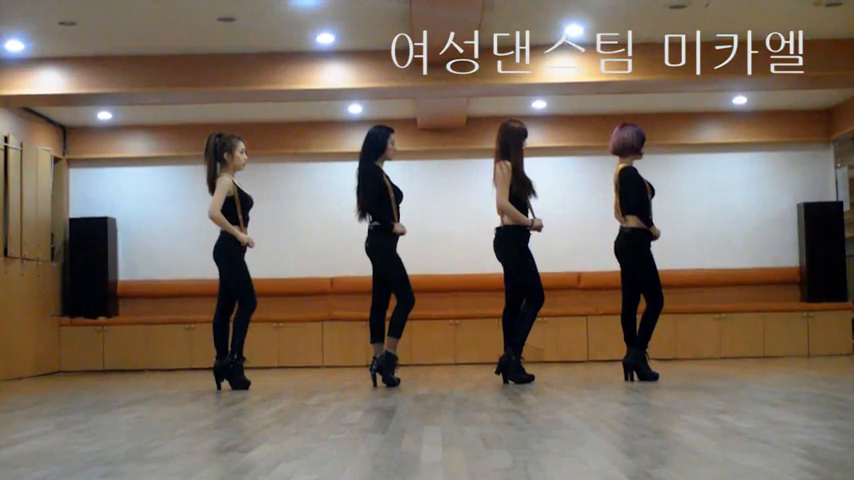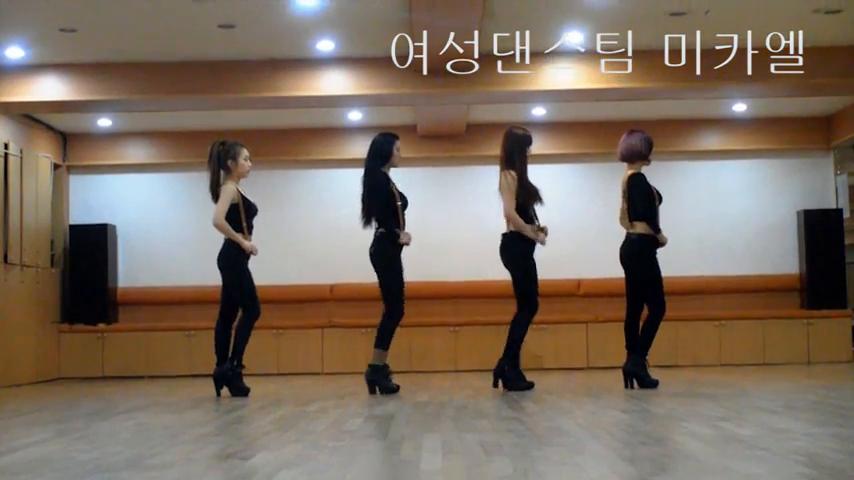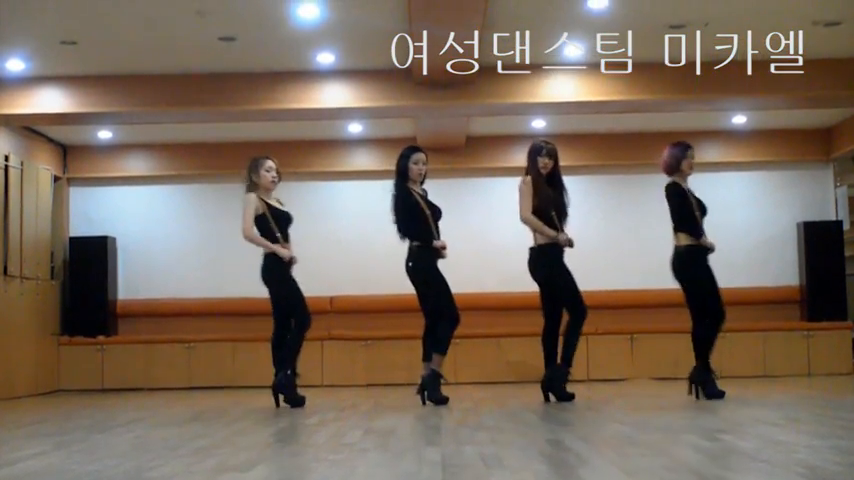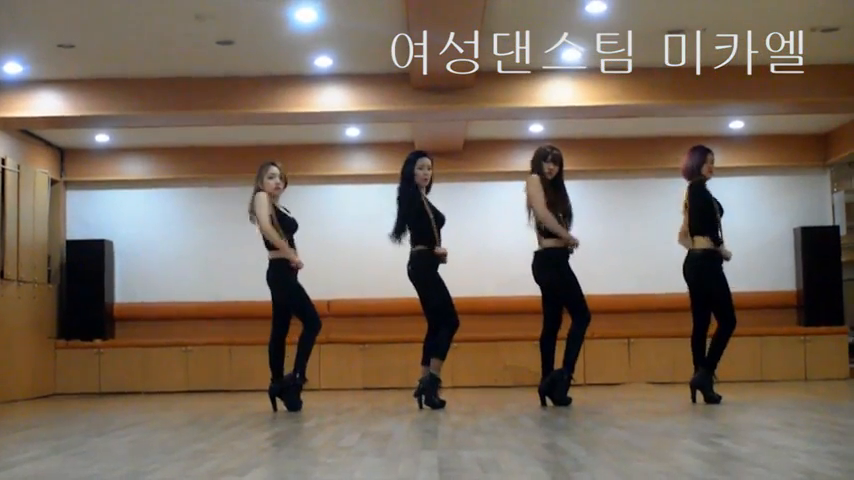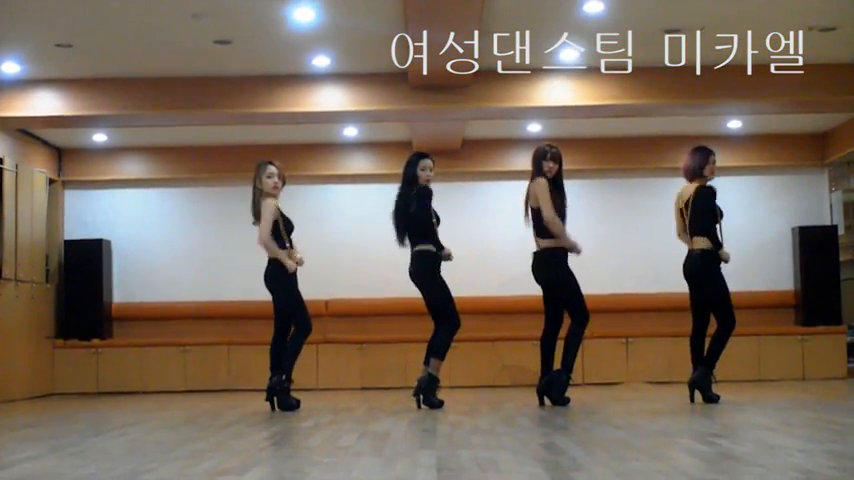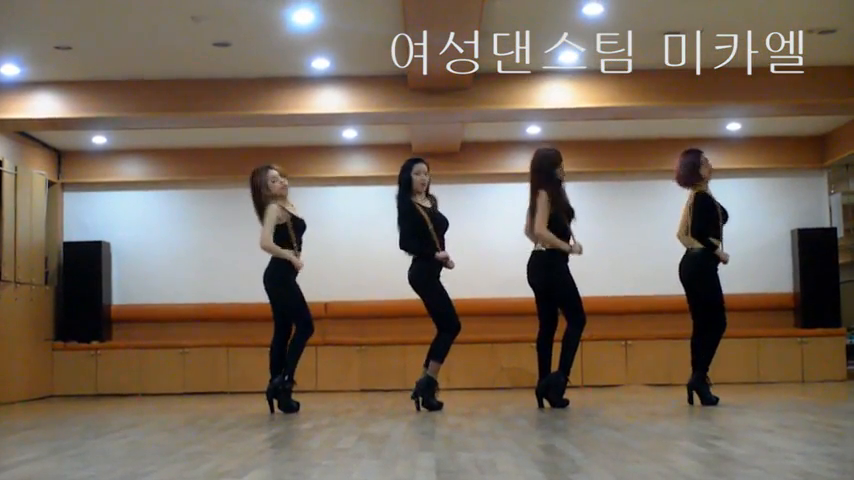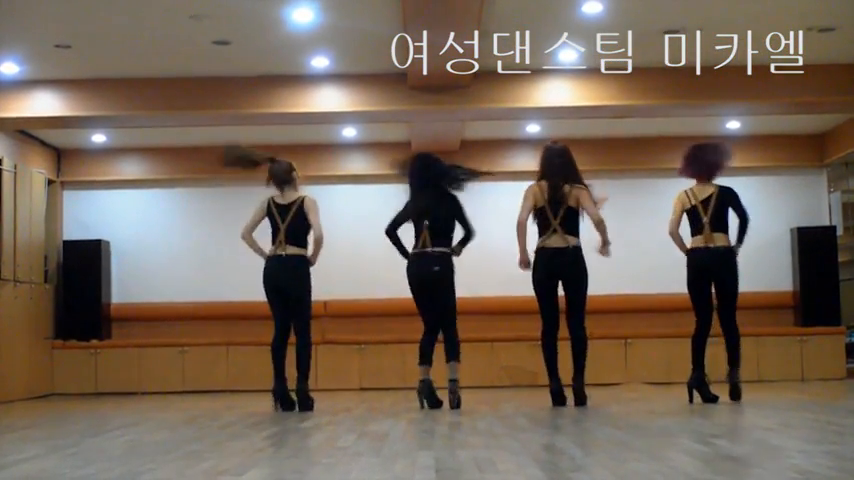
dt=0.7s
person 1, frame 1
left shoulder: (509, 166)
right shoulder: (505, 165)
left elbow: (509, 205)
right elbow: (502, 204)
left wrist: (529, 222)
right wrist: (531, 222)
left hip: (512, 240)
right hip: (511, 240)
left knee: (515, 301)
right knee: (535, 297)
left ankle: (511, 359)
right ankle: (512, 354)
person 1, frame 2
left shoulder: (514, 174)
right shoulder: (511, 174)
right elbow: (510, 212)
left wrist: (535, 227)
right wrist: (535, 235)
left hip: (519, 246)
right hip: (517, 246)
left knee: (527, 306)
right knee: (528, 306)
left ankle: (510, 366)
right ankle: (507, 365)
person 1, frame 3
left shoulder: (551, 187)
right shoulder: (529, 182)
right elbow: (526, 216)
left wrist: (562, 238)
right wrist: (557, 235)
left hip: (550, 257)
right hip: (545, 257)
left knee: (553, 319)
right knee: (578, 312)
left ankle: (552, 379)
right ankle: (561, 370)
person 1, frame 4
left shoulder: (554, 189)
right shoulder: (534, 181)
left elbow: (549, 222)
right elbow: (542, 214)
left wrist: (566, 240)
right wrist: (568, 237)
left hip: (550, 261)
right hip: (551, 260)
left knee: (552, 323)
right knee: (581, 316)
left ankle: (549, 382)
right ankle: (564, 374)
person 1, frame 5
left shoulder: (551, 187)
right shoulder: (539, 183)
left elbow: (553, 222)
right elbow: (549, 218)
left wrist: (566, 241)
right wrist: (570, 243)
left hip: (549, 261)
right hip: (551, 260)
left knee: (553, 322)
right knee: (580, 316)
left ankle: (546, 382)
right ankle: (562, 375)
person 1, frame 6
left shoulder: (542, 193)
right shoulder: (546, 193)
left elbow: (529, 230)
right elbow: (541, 230)
right wrist: (568, 247)
left hip: (538, 264)
right hip: (551, 264)
left knee: (547, 325)
right knee: (576, 319)
left ankle: (545, 384)
right ankle: (559, 378)
person 1, frame 7
left shoulder: (535, 189)
right shoulder: (577, 190)
left elbow: (521, 221)
right elbow: (597, 218)
left wrist: (523, 254)
right wrist: (605, 242)
left hip: (544, 260)
right hip: (572, 258)
left knee: (549, 324)
right knee: (576, 323)
left ankle: (555, 385)
right ankle: (578, 385)
person 2, frame 1
left shoulder: (621, 171)
right shoulder: (629, 171)
right elbow: (637, 206)
left wrist: (645, 228)
right wrist: (653, 229)
left hip: (627, 240)
right hip: (635, 242)
left knee: (631, 301)
right knee: (655, 300)
left ankle: (633, 354)
right ankle: (637, 353)
person 2, frame 2
left shoulder: (629, 178)
right shoulder: (637, 177)
right elbow: (645, 211)
left wrist: (644, 232)
right wrist: (659, 234)
left hip: (631, 247)
right hip: (641, 249)
left knee: (636, 309)
right knee: (656, 307)
left ankle: (633, 361)
right ankle: (636, 362)
person 2, frame 3
left shoulder: (683, 189)
right shoulder: (674, 187)
right elbow: (682, 219)
left wrist: (700, 240)
right wrist: (703, 239)
left hip: (691, 257)
right hip: (690, 258)
left knee: (704, 317)
right knee: (715, 315)
left ankle: (703, 373)
right ankle: (702, 373)
person 2, frame 4
left shoulder: (694, 191)
right shoulder: (698, 187)
left elbow: (684, 234)
right elbow: (707, 223)
right wrist: (722, 248)
left hip: (694, 262)
right hip: (705, 262)
left knee: (701, 323)
right knee: (727, 321)
left ankle: (701, 377)
right ankle: (704, 374)
person 2, frame 5
left shoulder: (684, 193)
right shoulder: (705, 191)
left elbow: (682, 232)
right elbow: (706, 227)
right wrist: (721, 251)
left hip: (694, 261)
right hip: (705, 262)
left knee: (700, 323)
right knee: (726, 320)
left ankle: (699, 376)
right ankle: (703, 373)
person 2, frame 6
left shoulder: (695, 196)
right shoulder: (704, 196)
left elbow: (682, 233)
right elbow: (698, 231)
right wrist: (719, 252)
left hip: (691, 263)
right hip: (701, 265)
left knee: (701, 325)
right knee: (717, 322)
left ankle: (698, 379)
right ankle: (699, 377)
person 2, frame 7
left shoulder: (684, 196)
right shoulder: (726, 192)
left elbow: (672, 230)
right elbow: (743, 218)
left wrist: (687, 252)
right wrist: (737, 246)
left hip: (697, 260)
right hip: (722, 257)
left knee: (702, 321)
right knee: (728, 320)
left ankle: (698, 376)
right ankle: (733, 374)
person 3, frame 1
left shoulder: (379, 173)
right shoulder: (372, 171)
left elbow: (384, 206)
right elbow: (370, 206)
left wrist: (394, 226)
right wrist: (392, 226)
left hip: (382, 243)
right hip: (381, 242)
left knee: (380, 302)
right knee: (405, 298)
left ankle: (379, 359)
right ankle: (388, 356)
person 3, frame 2
left shoulder: (381, 179)
right shoulder: (381, 178)
right elbow: (380, 214)
left wrist: (400, 234)
right wrist: (397, 236)
left hip: (387, 249)
right hip: (386, 249)
left knee: (392, 309)
right knee: (394, 309)
left ankle: (378, 367)
right ankle: (377, 368)
person 3, frame 3
left shoulder: (422, 194)
right shoulder: (404, 194)
left elbow: (429, 225)
right elbow: (405, 227)
left wrist: (437, 246)
right wrist: (433, 242)
left hip: (425, 260)
right hip: (420, 260)
left knee: (434, 320)
right knee: (450, 317)
left ankle: (428, 378)
right ankle: (433, 375)
person 3, frame 4
left shoulder: (423, 199)
right shoulder: (411, 194)
left elbow: (432, 227)
right elbow: (412, 225)
left wrist: (438, 250)
right wrist: (434, 248)
left hip: (426, 265)
right hip: (423, 265)
left knee: (437, 323)
right knee: (449, 321)
left ankle: (425, 382)
right ankle: (431, 381)
person 3, frame 5
left shoulder: (417, 197)
right shoulder: (421, 194)
right elbow: (423, 225)
left wrist: (439, 250)
right wrist: (441, 249)
left hip: (425, 264)
right hip: (426, 265)
left knee: (443, 322)
right knee: (450, 321)
left ankle: (425, 381)
right ankle: (430, 381)
person 3, frame 6
left shoulder: (431, 202)
right shoulder: (407, 207)
right elbow: (406, 243)
left wrist: (443, 257)
right wrist: (434, 254)
left hip: (430, 272)
right hip: (423, 272)
left knee: (446, 327)
right knee: (451, 325)
left ankle: (425, 384)
right ankle: (428, 383)
person 3, frame 7
left shoulder: (415, 202)
right shoulder: (448, 198)
left elbow: (390, 230)
right elbow: (468, 231)
left wrist: (408, 255)
right wrist: (457, 248)
left hip: (416, 267)
right hip: (440, 265)
left knee: (430, 326)
right knee: (448, 326)
left ankle: (425, 383)
right ankle: (453, 384)
person 4, frame 1
left shoulder: (229, 181)
right shoulder: (225, 180)
right elbow: (214, 213)
left wrist: (241, 236)
right wrist: (238, 234)
left hip: (231, 250)
right hip: (229, 249)
left knee: (226, 307)
right knee: (247, 302)
left ankle: (223, 362)
right ankle: (233, 360)
person 4, frame 2
left shoulder: (233, 189)
right shoulder: (230, 188)
right elbow: (217, 220)
left wrist: (244, 243)
right wrist: (242, 242)
left hip: (234, 257)
right hip: (234, 257)
left knee: (228, 315)
right knee: (251, 311)
left ankle: (224, 369)
right ankle: (231, 368)
person 4, frame 3
left shoulder: (276, 202)
right shoulder: (253, 198)
right elbow: (248, 233)
left wrist: (288, 252)
right wrist: (279, 250)
left hip: (281, 267)
right hip: (275, 267)
left knee: (283, 325)
right knee: (303, 320)
left ankle: (283, 380)
right ankle: (286, 375)
person 4, frame 4
left shoulder: (282, 209)
right shoulder: (261, 198)
right elbow: (265, 228)
left wrist: (296, 257)
right wrist: (291, 255)
left hip: (286, 272)
right hip: (280, 271)
left knee: (280, 330)
right knee: (312, 322)
left ankle: (278, 384)
right ankle: (296, 377)
person 4, frame 5
left shoulder: (274, 205)
right shoulder: (268, 203)
right elbow: (264, 239)
left wrist: (296, 255)
right wrist: (285, 260)
left hip: (285, 273)
right hip: (279, 273)
left knee: (283, 330)
right knee: (303, 326)
left ankle: (276, 384)
right ankle: (282, 381)
person 4, frame 6
left shoulder: (286, 207)
right shoulder: (275, 208)
right elbow: (265, 243)
left wrist: (292, 257)
right wrist: (292, 258)
left hip: (278, 274)
right hip: (281, 274)
left knee: (283, 331)
right knee: (305, 326)
left ankle: (276, 385)
right ankle: (283, 381)
person 4, frame 7
left shoulder: (268, 203)
right shoulder: (307, 202)
left elbow: (245, 233)
right elbow: (318, 234)
left wrist: (265, 255)
right wrist: (313, 257)
left hip: (273, 269)
right hip: (296, 268)
left knee: (281, 329)
right knee: (302, 330)
left ankle: (280, 387)
right ankle: (302, 391)
